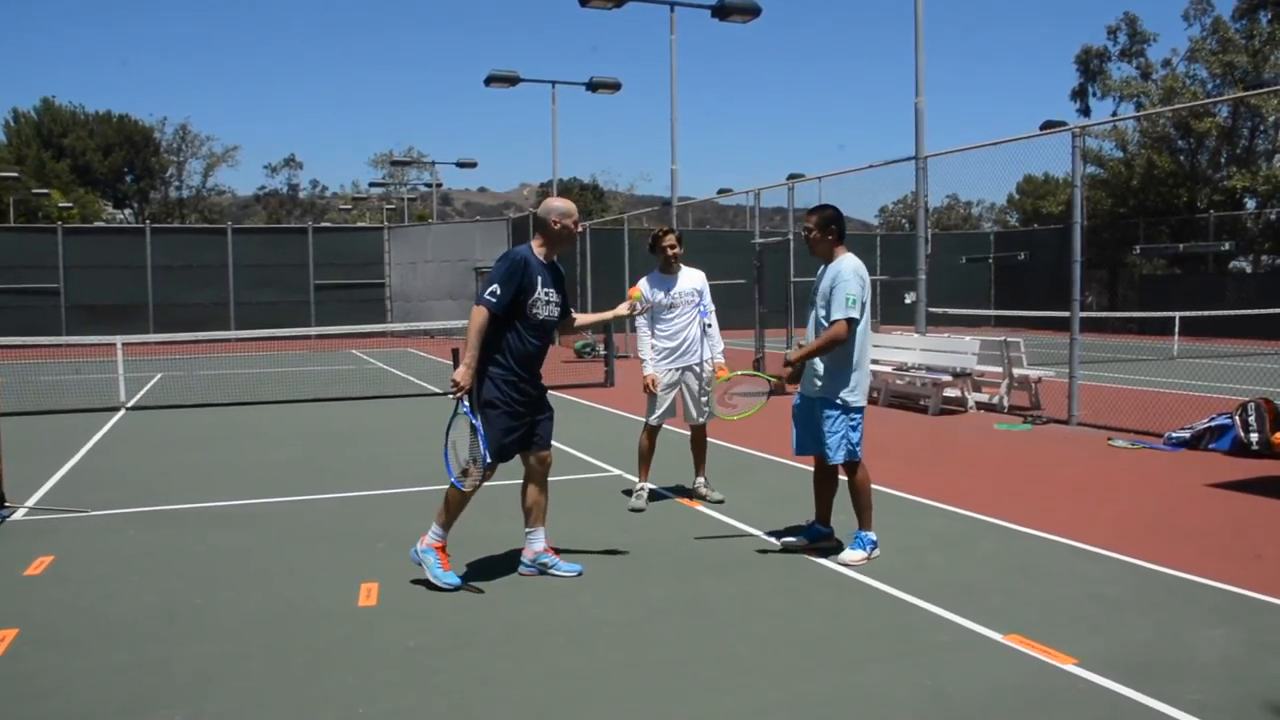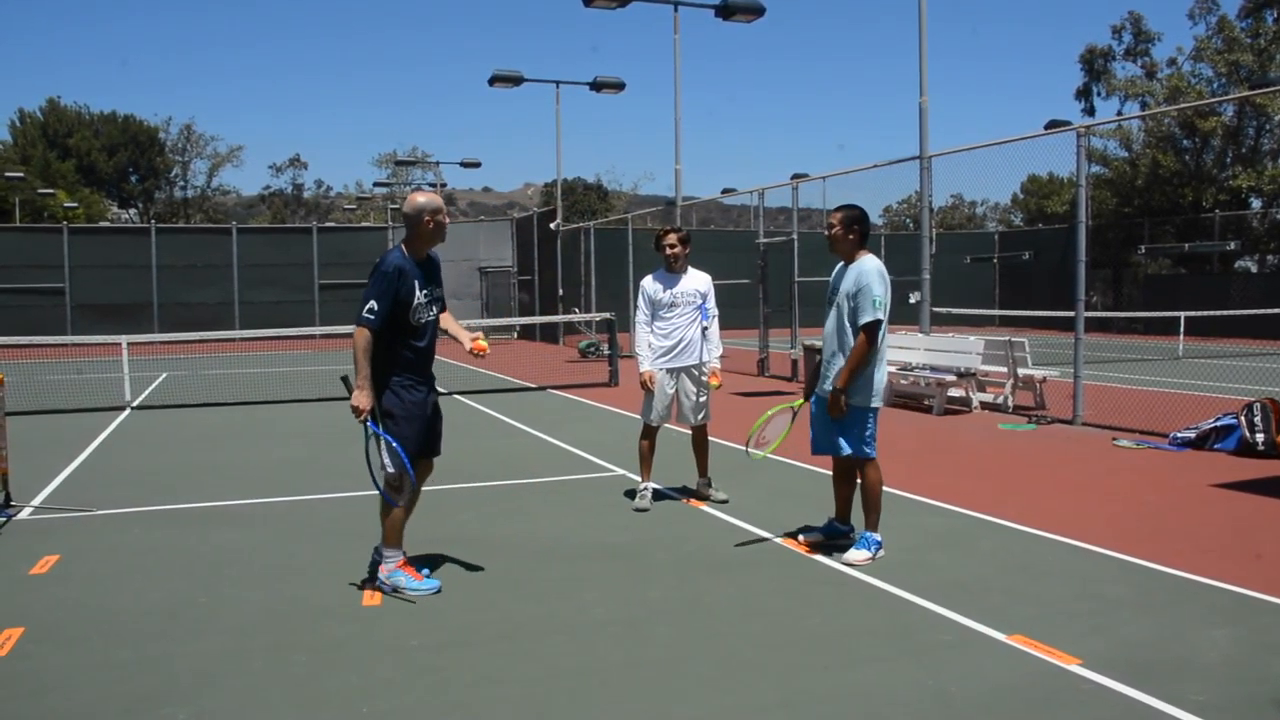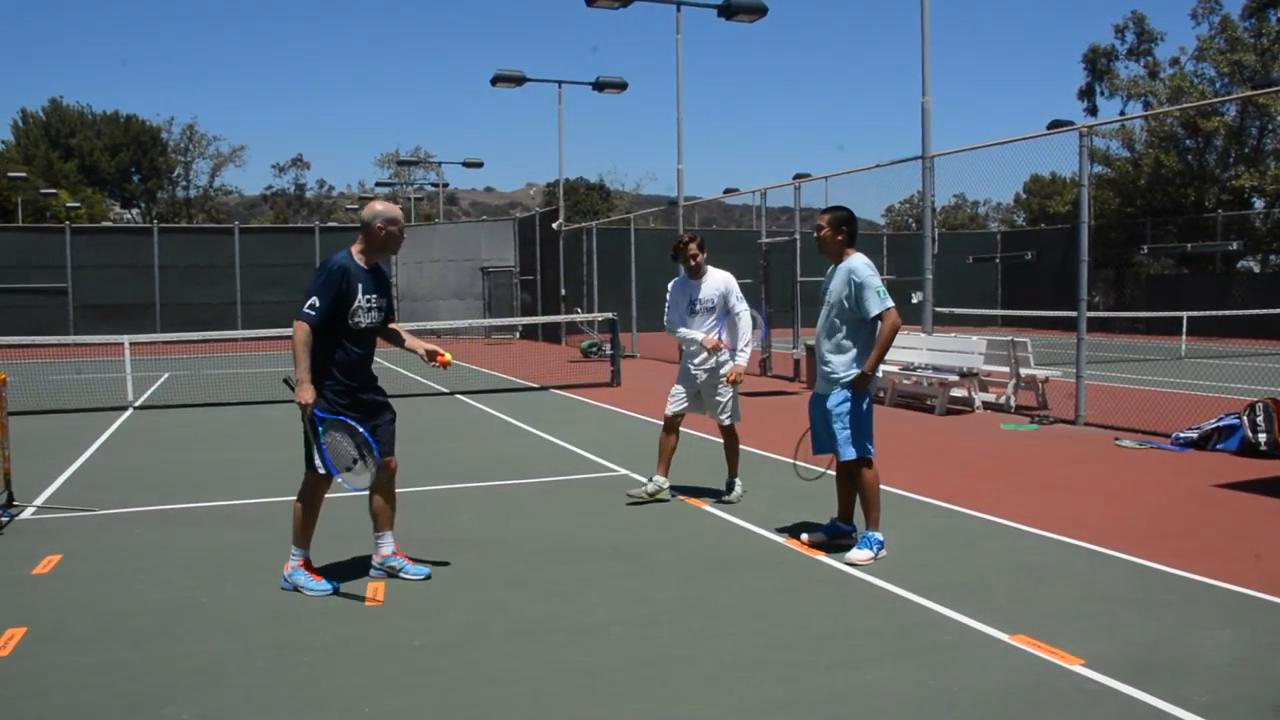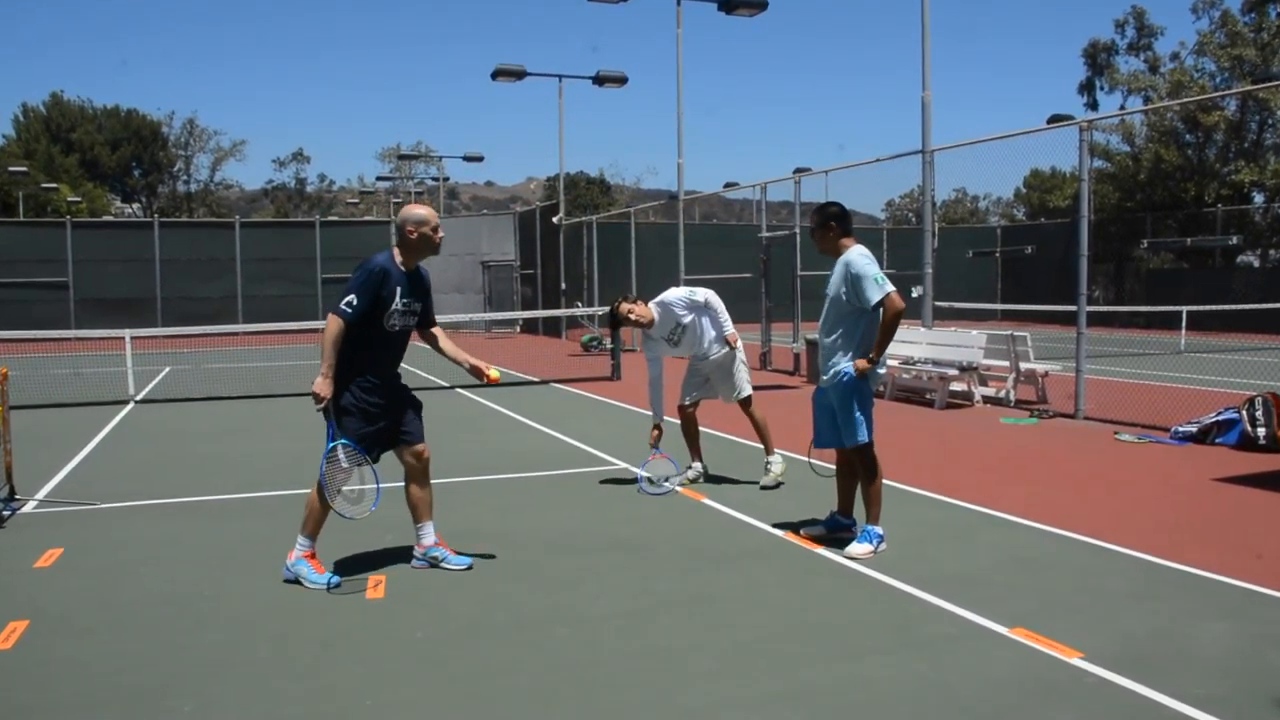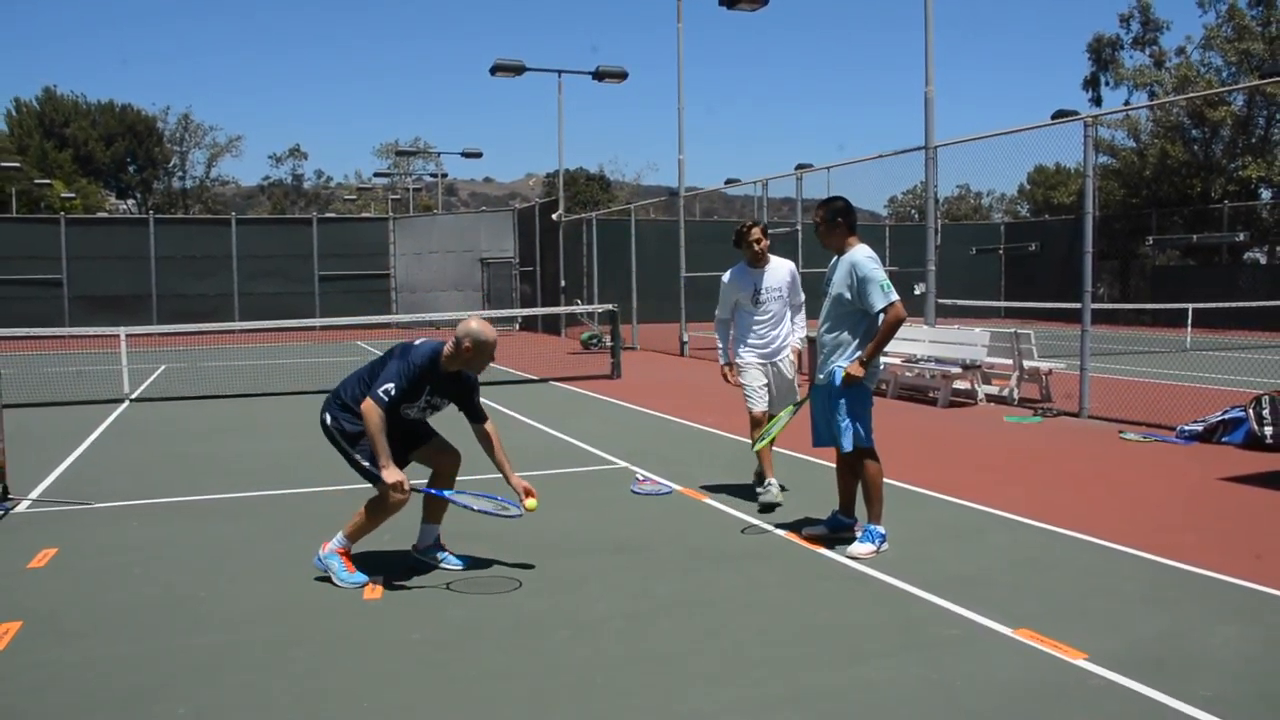
dt=1s
person 1, frame 1
left shoulder: (556, 272)
right shoulder: (516, 261)
left elbow: (566, 322)
right elbow: (482, 310)
left wrist: (615, 313)
right wrist: (468, 365)
left hip: (530, 384)
right hip: (498, 383)
left knee: (540, 463)
right knee: (482, 467)
left ankle: (535, 552)
right ankle: (431, 546)
person 1, frame 2
left shoulder: (431, 262)
right shoulder: (392, 267)
right elbow: (364, 328)
left wrist: (462, 334)
right wrist: (363, 388)
left hip: (424, 383)
right hip: (397, 388)
left knee: (421, 469)
right knee: (399, 477)
left ankle: (386, 549)
right ankle: (391, 566)
person 1, frame 3
left shoulder: (380, 274)
right shoulder: (336, 268)
right elbow: (303, 324)
left wrist: (419, 346)
right wrist: (304, 382)
left hip: (365, 388)
right hip: (328, 392)
left knee: (386, 467)
right knee: (318, 478)
left ankle: (385, 555)
right ankle: (296, 566)
person 1, frame 4
left shoulder: (420, 278)
right shoulder: (376, 270)
left elbow: (428, 329)
right elbow: (337, 320)
left wrist: (466, 360)
right wrist: (326, 376)
left hip: (390, 385)
right hip: (355, 388)
left knee: (418, 457)
left ankle: (427, 546)
right ankle: (301, 557)
person 1, frame 5
left shoulder: (463, 378)
right shoulder: (416, 359)
left elbow: (482, 426)
right elbow: (369, 407)
left wrist: (511, 477)
right wrist: (387, 466)
right hip: (347, 417)
left knee: (449, 460)
right knee: (395, 493)
left ankle: (428, 545)
right ankle: (333, 552)
person 2, frame 1
left shoulder: (848, 270)
right shoulder: (826, 270)
left elbow: (840, 331)
left wrist: (797, 356)
right wrist: (804, 363)
left hip: (839, 389)
right hip: (816, 386)
left knee: (849, 460)
right knee: (822, 460)
left ankle: (866, 536)
right ankle: (821, 528)
person 2, frame 2
left shoulder: (869, 271)
right shoulder: (840, 270)
left elbow: (867, 337)
left wrist: (841, 387)
right wrist: (816, 376)
left hip: (855, 390)
right hip: (830, 386)
left knee: (862, 460)
right knee: (839, 459)
left ankle: (871, 537)
right ankle: (841, 525)
person 2, frame 3
left shoulder: (858, 269)
right shoulder: (834, 271)
left elbow: (891, 320)
left wrist: (868, 371)
left hip: (849, 385)
right hip: (827, 384)
left knee: (859, 458)
right knee: (842, 458)
left ankle: (873, 536)
right ankle: (843, 524)
person 2, frame 4
left shoulder: (857, 260)
right shoulder: (841, 263)
left elbow: (895, 305)
left wrist: (872, 357)
left hip: (851, 374)
right hip: (832, 374)
left knee: (861, 449)
right knee: (843, 450)
left ankle: (873, 530)
right ankle: (843, 518)
person 2, frame 5
left shoulder: (862, 261)
right shoulder: (838, 262)
left elbow: (896, 313)
left wrist: (863, 361)
right wrist: (820, 368)
left hip: (849, 375)
right hip: (828, 373)
left knee: (861, 449)
right knee: (842, 449)
left ankle: (875, 529)
right ankle: (845, 518)
person 3, frame 1
left shoulder: (697, 278)
right shoulder: (645, 285)
left elbow: (710, 318)
right elbow: (643, 329)
left wrist: (718, 355)
right wrist: (647, 369)
left hip: (697, 362)
right hip: (663, 366)
left knee: (699, 424)
right knee: (652, 425)
left ankle: (700, 483)
right ankle: (641, 486)
person 3, frame 2
left shoulder: (703, 280)
right shoulder: (649, 283)
left elbow: (711, 322)
right elbow: (642, 326)
left wrist: (714, 361)
right wrist: (643, 365)
left hip: (694, 364)
right hip: (659, 365)
left knee: (699, 425)
right knee: (650, 425)
left ankle: (703, 482)
right ankle: (645, 486)
person 3, frame 3
left shoulder: (724, 280)
right shoulder: (675, 288)
left elbow: (743, 318)
right elbow: (672, 327)
left wrist: (740, 360)
right wrist: (701, 338)
left hip: (721, 367)
right hip: (690, 367)
left knee: (726, 425)
right knee: (671, 419)
left ankle: (734, 482)
right ankle: (659, 482)
person 3, frame 4
left shoulder: (669, 300)
right shoulder: (650, 342)
left elbow: (709, 296)
right elbow: (655, 379)
left wrist: (728, 330)
right wrist: (657, 421)
left hip: (725, 350)
right hip: (699, 361)
left knee: (746, 404)
right knee: (685, 410)
left ankle: (773, 459)
right ankle: (697, 466)
person 3, frame 5
left shoulder: (787, 269)
right shoulder: (732, 279)
left elbow: (798, 307)
right elbow: (723, 319)
left wrist: (796, 342)
right wrist: (724, 358)
left hip: (782, 356)
right hip: (749, 357)
left knee: (773, 418)
right knee: (758, 417)
left ankle: (762, 473)
right ankle: (769, 483)
